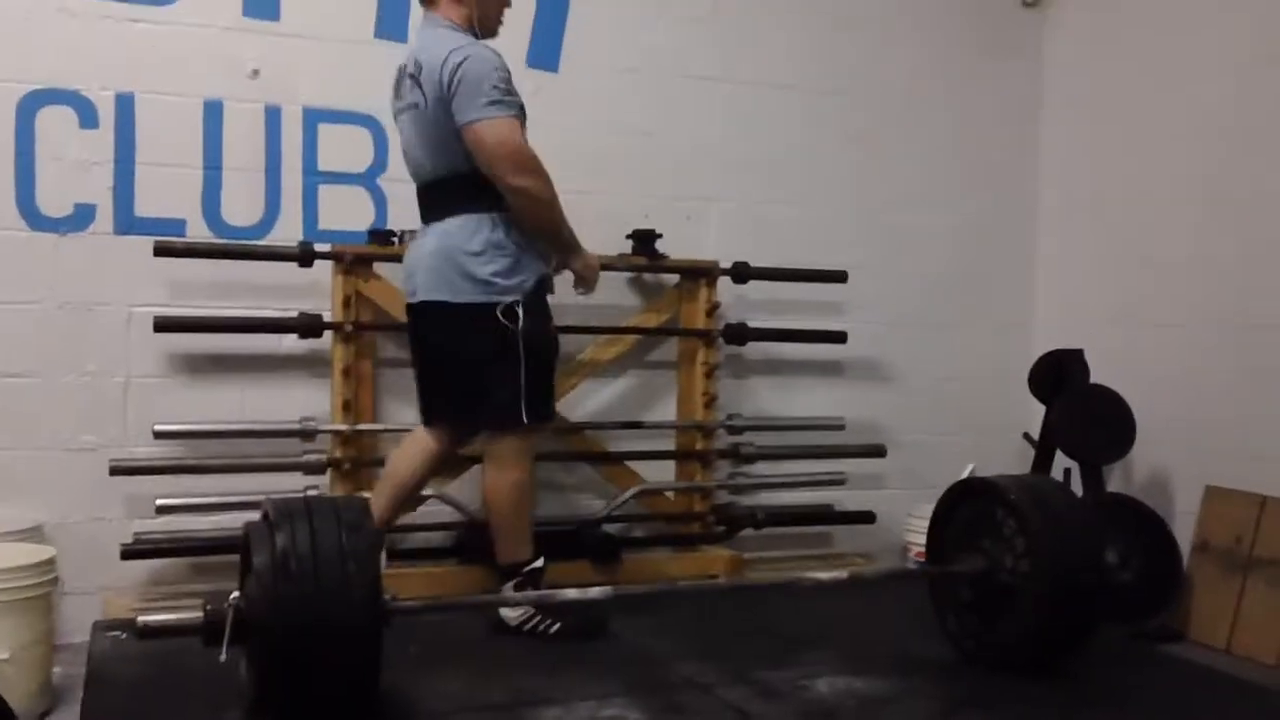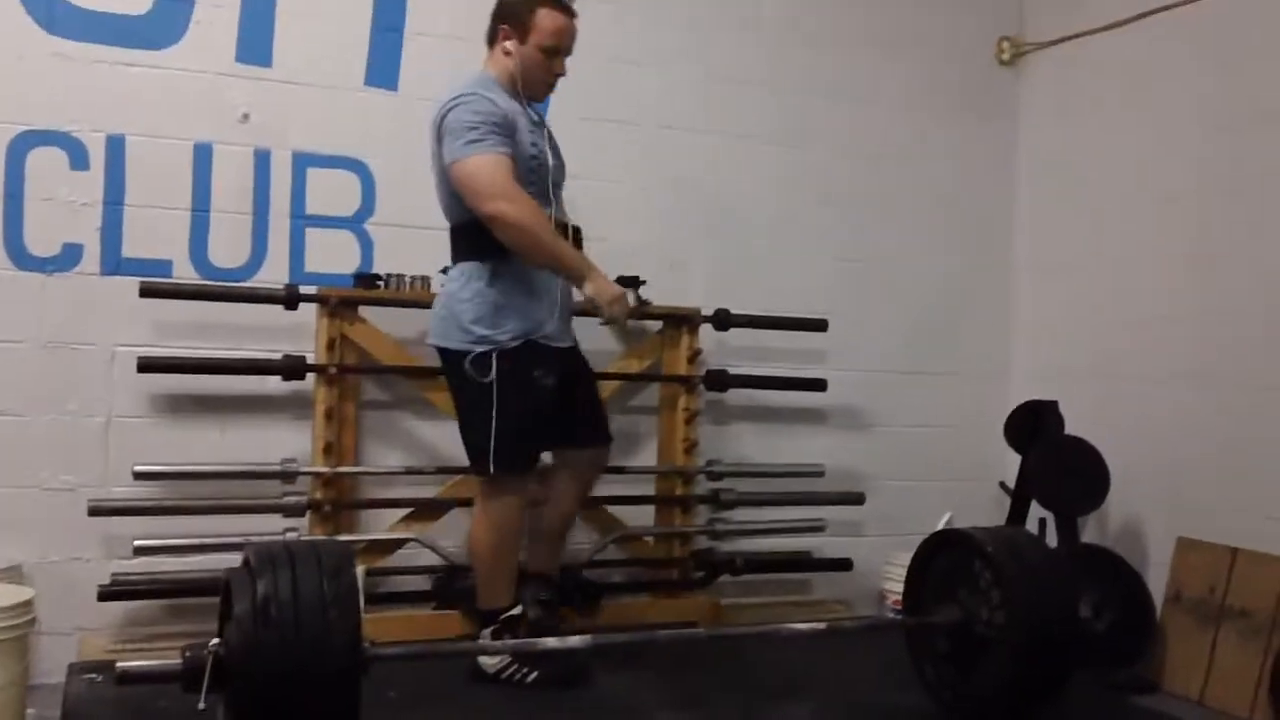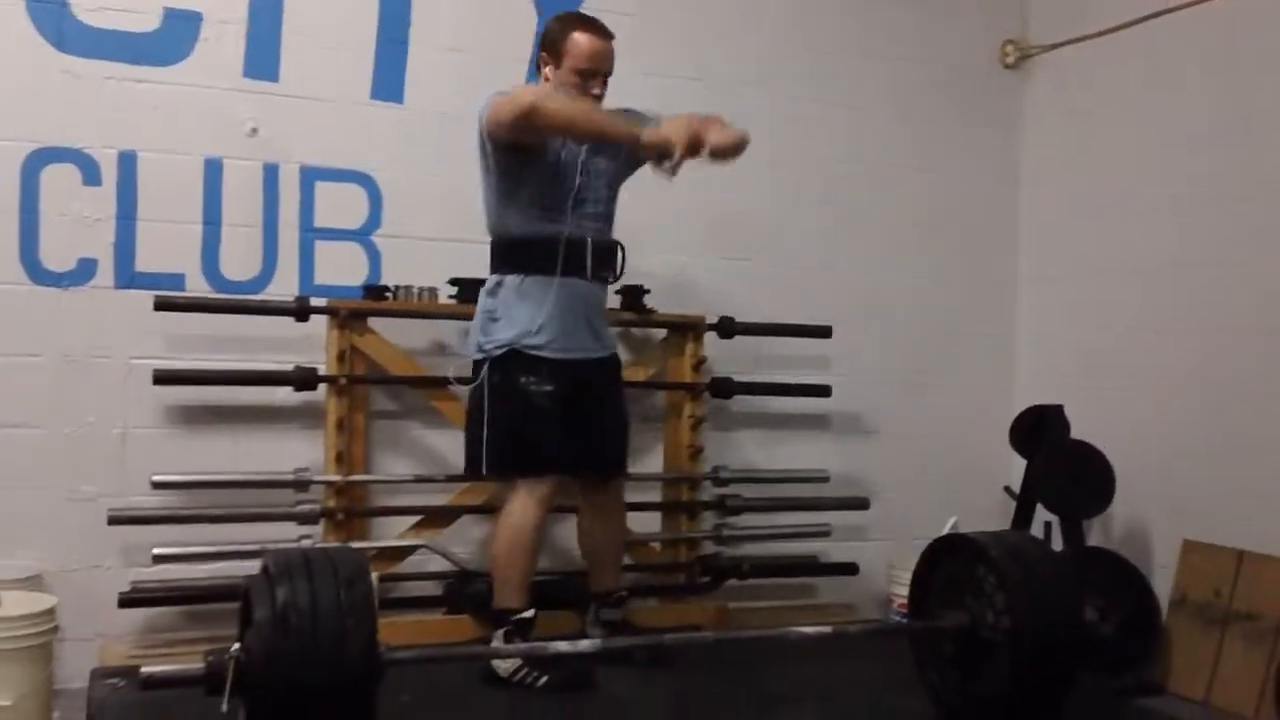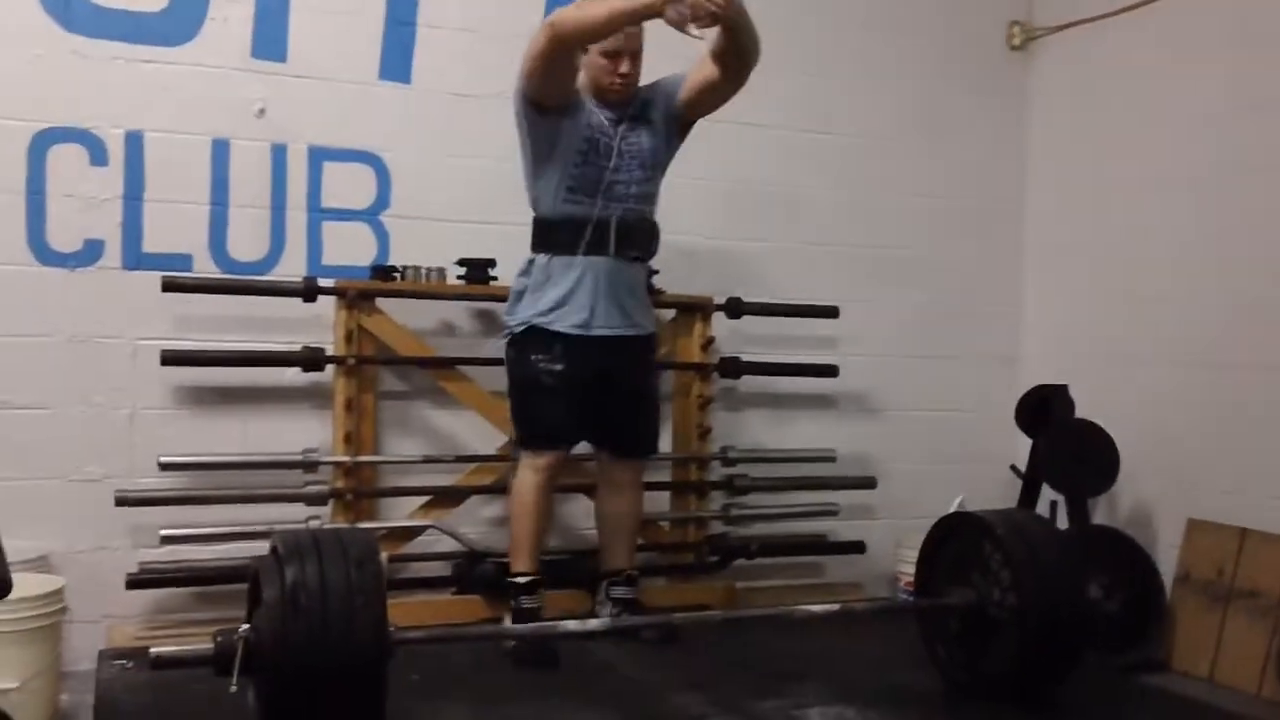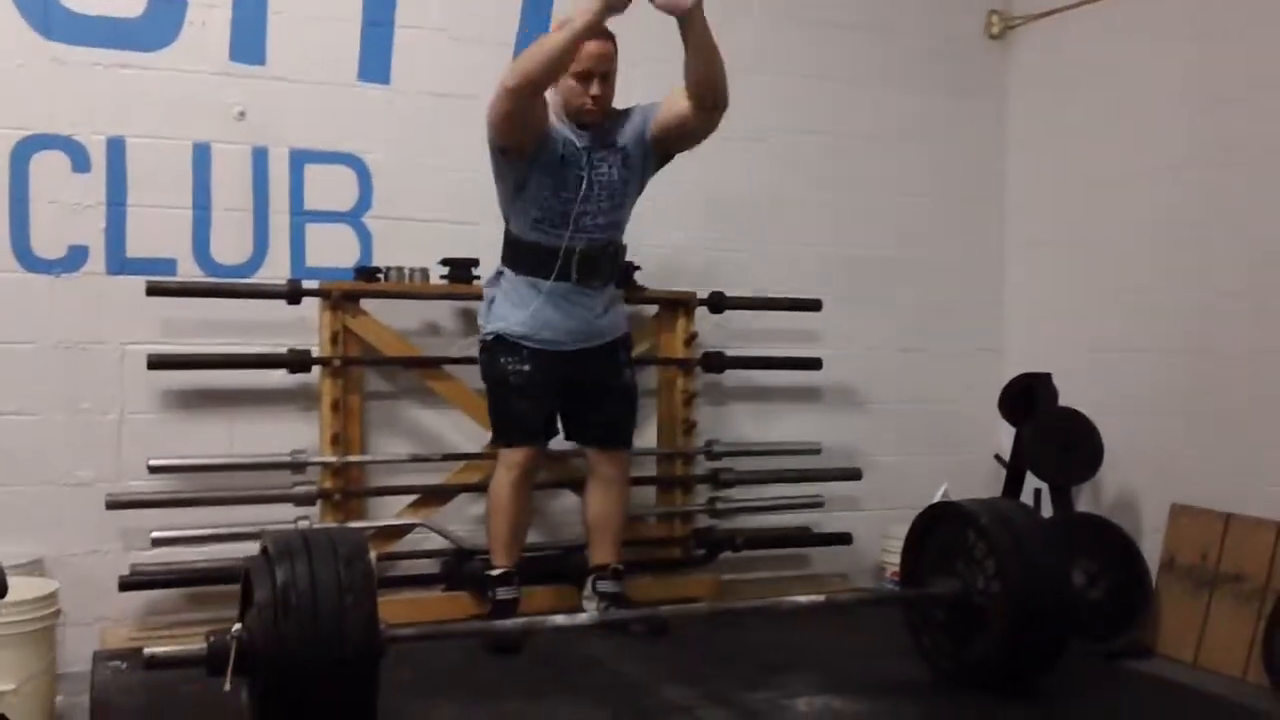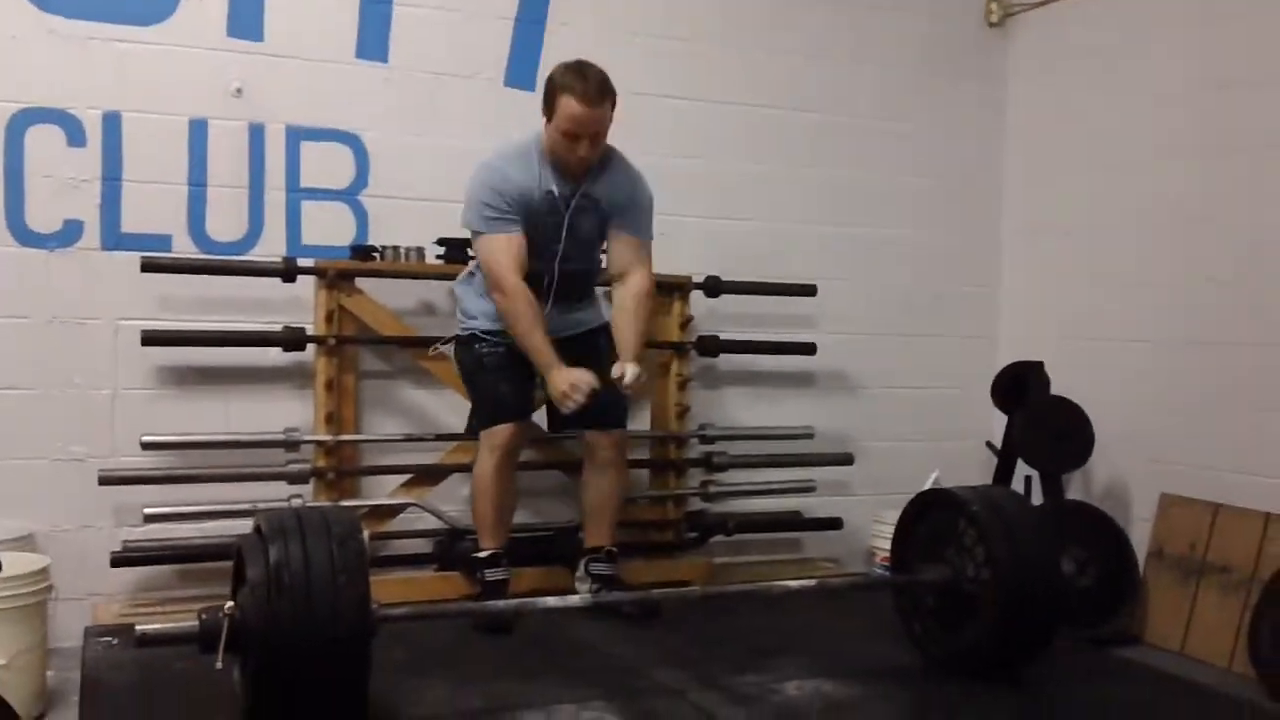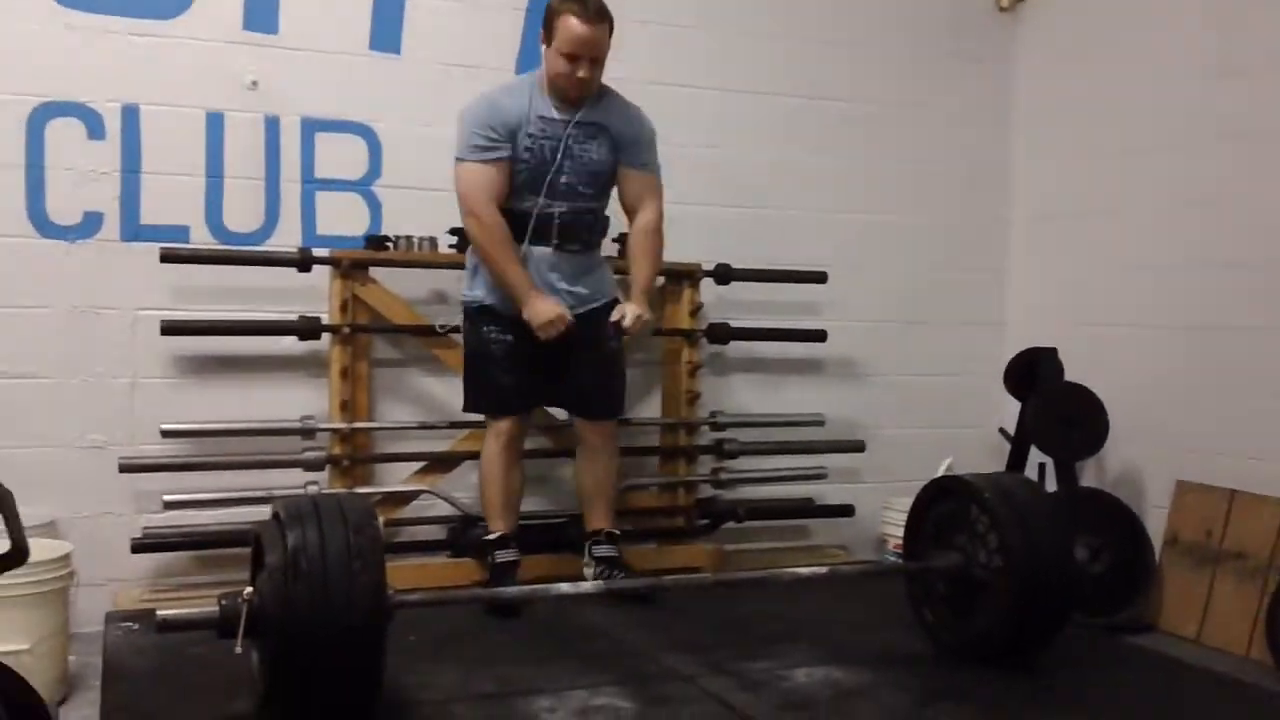
dt=0.3s
person 1, frame 1
left shoulder: (421, 61)
right shoulder: (470, 60)
right elbow: (515, 174)
left wrist: (548, 241)
right wrist: (571, 252)
left hip: (440, 271)
right hip: (489, 274)
left knee: (444, 428)
right knee: (514, 436)
right ankle: (523, 592)
person 1, frame 2
left shoulder: (530, 119)
right shoulder: (475, 108)
right elbow: (498, 206)
left wrist: (582, 275)
right wrist: (587, 276)
left hip: (543, 324)
right hip: (492, 329)
left knee: (584, 452)
right knee: (507, 480)
left ankle: (532, 591)
right ankle: (498, 640)
person 1, frame 3
left shoulder: (612, 130)
right shoulder: (516, 117)
left elbow: (691, 129)
right elbow: (535, 105)
left wrist: (716, 134)
right wrist: (639, 136)
left hip: (590, 342)
right hip: (521, 340)
left knee: (602, 483)
right knee: (531, 487)
left ankle: (608, 616)
right ankle: (510, 643)
person 1, frame 4
left shoulder: (661, 109)
right shoulder: (555, 107)
left elbow: (736, 66)
left hip: (628, 323)
right hip: (552, 319)
left knee: (625, 463)
right knee: (542, 457)
left ankle: (618, 596)
right ankle: (523, 602)
person 1, frame 5
left shoulder: (637, 132)
right shoulder: (526, 129)
left elbow: (707, 106)
right elbow: (517, 84)
left hip: (600, 330)
right hip: (522, 326)
left knee: (610, 458)
right knee: (519, 455)
left ankle: (605, 587)
right ankle: (502, 592)
person 1, frame 6
left shoulder: (626, 184)
right shoulder: (501, 176)
left elbow: (634, 276)
right elbow: (506, 283)
left wrist: (628, 360)
right wrist: (553, 372)
left hip: (580, 324)
right hip: (494, 325)
left knee: (608, 441)
right knee: (503, 435)
left ankle: (598, 571)
right ankle: (490, 576)
person 1, frame 7
left shoulder: (628, 122)
right shoulder: (495, 111)
left elbow: (645, 214)
right elbow: (479, 212)
left wrist: (638, 297)
right wrist: (528, 300)
left hip: (589, 298)
right hip: (502, 298)
left knee: (599, 424)
right knee: (506, 423)
left ankle: (602, 552)
right ankle: (502, 559)
